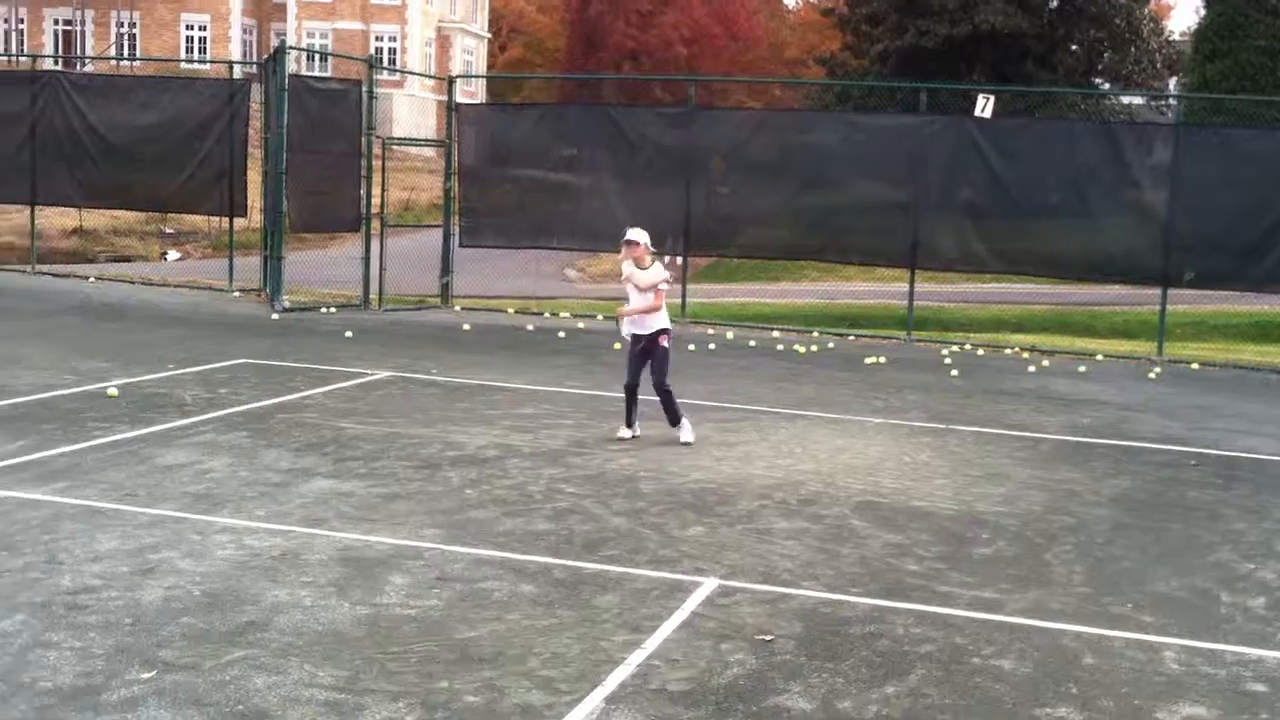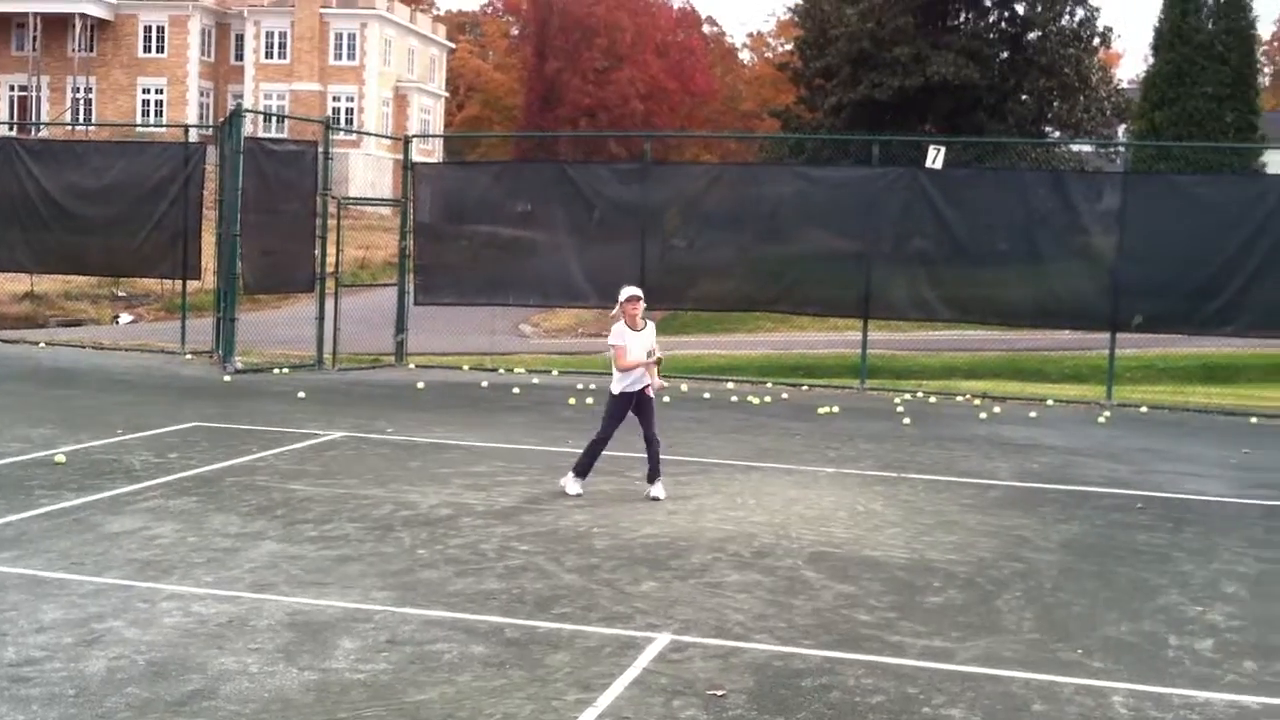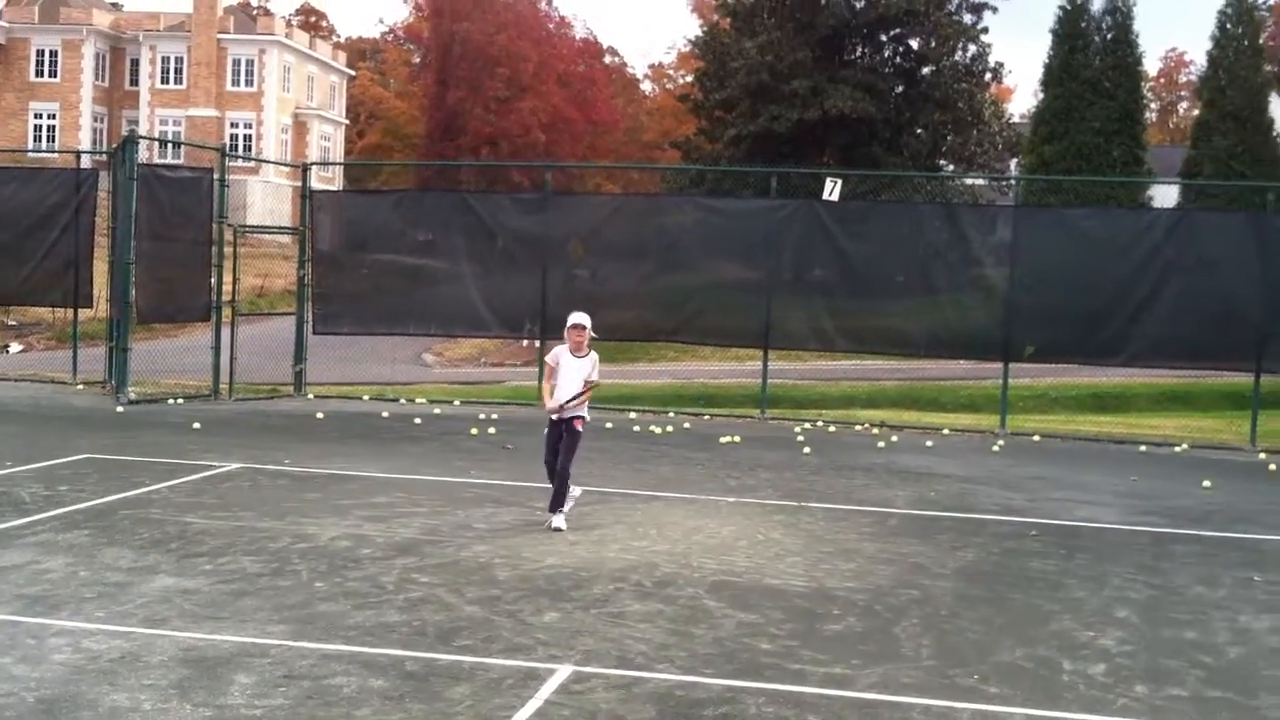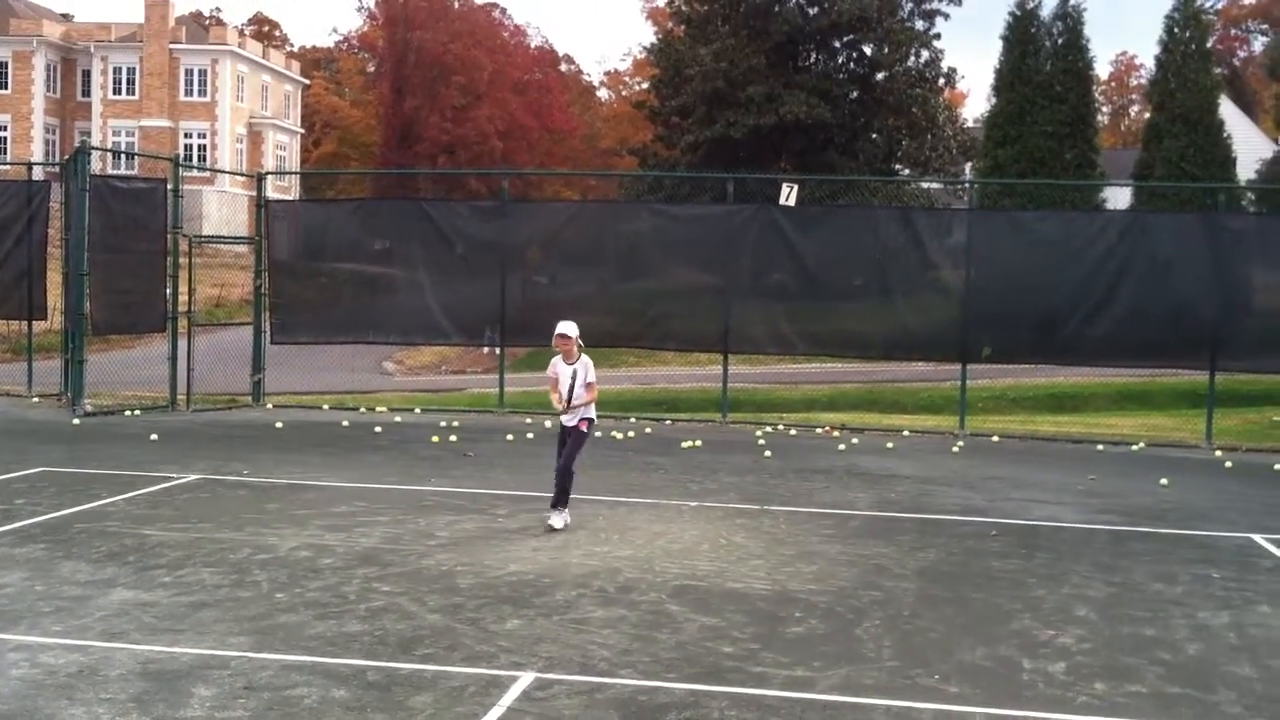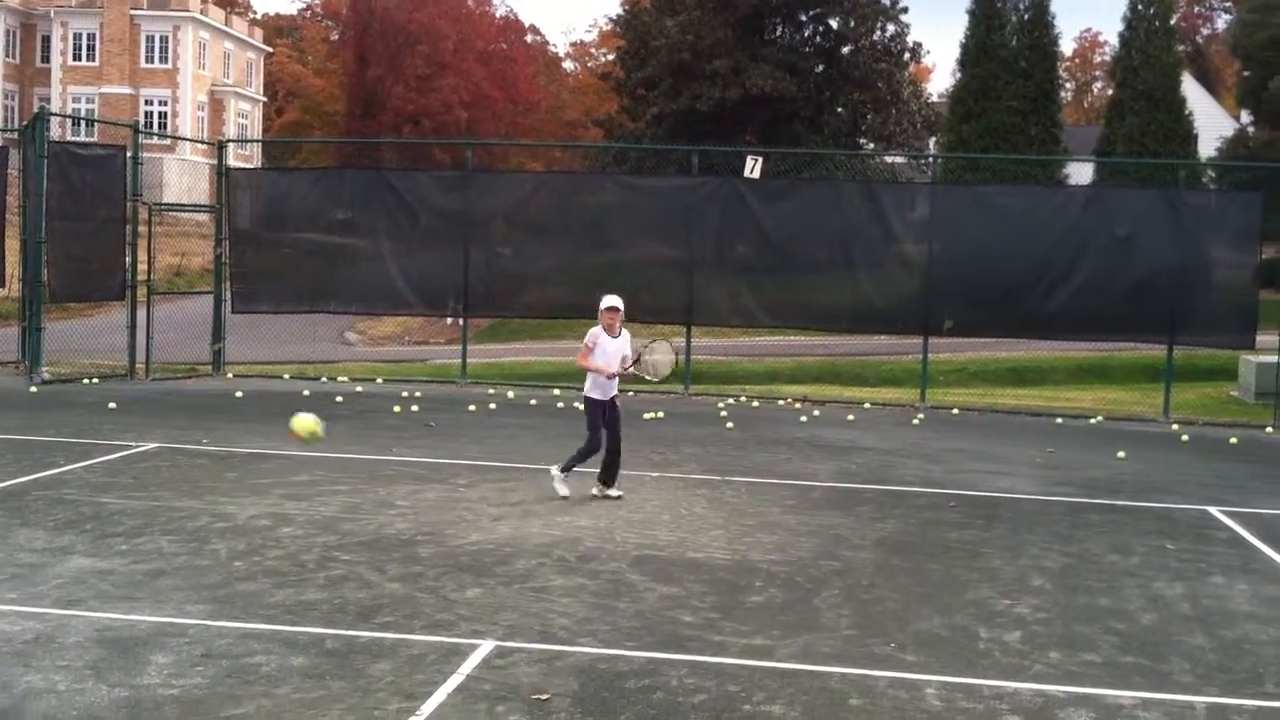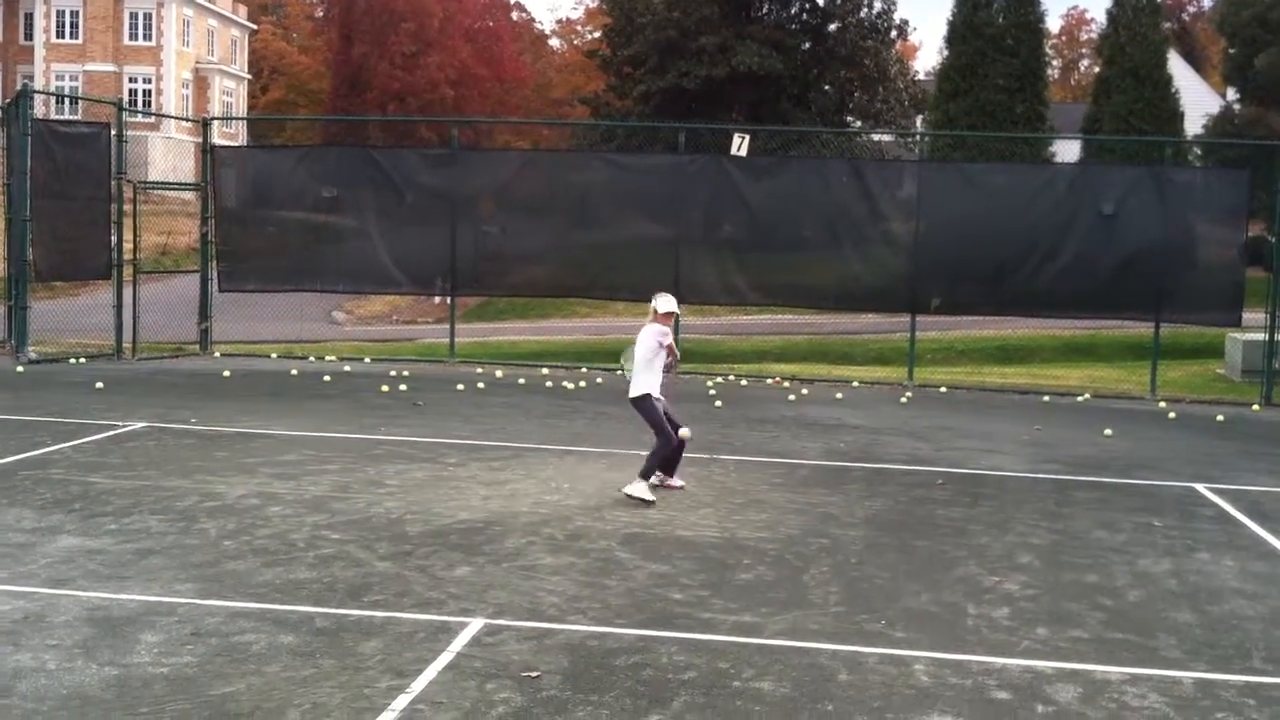
dt=0.5s
person 1, frame 1
left shoulder: (658, 267)
right shoulder: (627, 267)
left elbow: (658, 303)
right elbow: (644, 285)
left wrist: (630, 311)
right wrist: (664, 278)
left hip: (659, 331)
right hip: (638, 333)
left knee: (661, 384)
right knee: (631, 383)
left ankle: (680, 424)
right ankle: (630, 425)
person 1, frame 2
left shoulder: (650, 327)
right shoulder: (618, 329)
left elbow: (651, 359)
right elbow: (621, 364)
left wrist: (655, 378)
right wrist: (649, 360)
left hip: (643, 389)
right hip: (620, 391)
left knee: (651, 436)
right knee: (602, 437)
left ankle: (655, 482)
right ankle: (575, 477)
person 1, frame 3
left shoulder: (592, 358)
right shoulder: (558, 352)
left elbow: (586, 394)
right elbow: (547, 381)
left wrist: (566, 406)
right wrist: (547, 402)
left hip: (576, 416)
right hip: (555, 414)
left knee: (563, 465)
right knee: (550, 462)
left ankle: (557, 512)
right ankle: (568, 492)
person 1, frame 4
left shoulder: (585, 362)
right shoulder: (555, 363)
left elbow: (593, 395)
right elbow: (553, 392)
left wrist: (576, 404)
right wrist: (558, 405)
left hip: (583, 419)
right hip: (565, 420)
left knee: (565, 465)
right knee: (562, 466)
left ankle: (558, 509)
right ankle: (560, 510)
person 1, frame 5
left shoulder: (625, 335)
right shoulder: (595, 333)
left elbow: (625, 363)
right elbow: (580, 361)
left wrist: (627, 370)
right wrist: (602, 369)
left hip: (611, 395)
right hip: (594, 395)
left knee: (615, 442)
right knee: (594, 443)
left ankle: (605, 485)
right ankle: (561, 471)
person 1, frame 6
left shoulder: (649, 330)
right shoulder: (661, 331)
right elbow: (674, 356)
left wrist: (663, 364)
right wrist: (669, 362)
left hip: (651, 394)
right hip: (644, 396)
left knee: (679, 433)
right knee: (667, 440)
left ankle: (664, 474)
right ankle: (639, 483)
